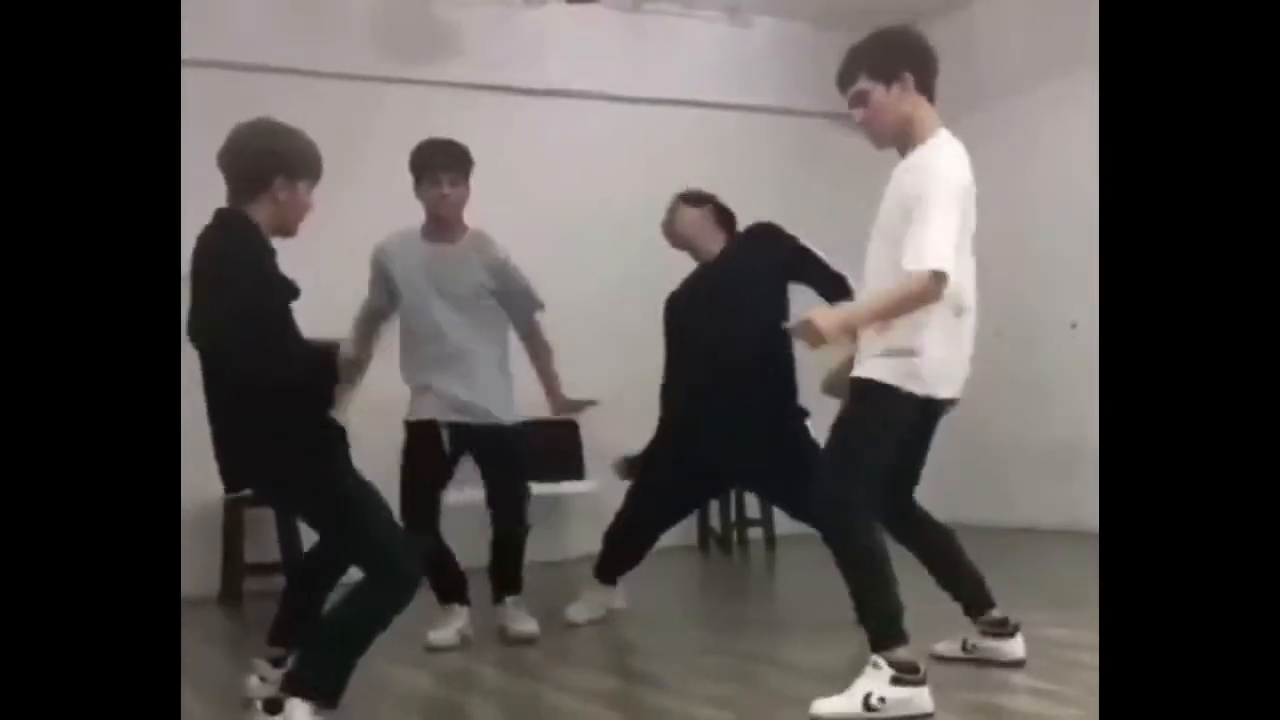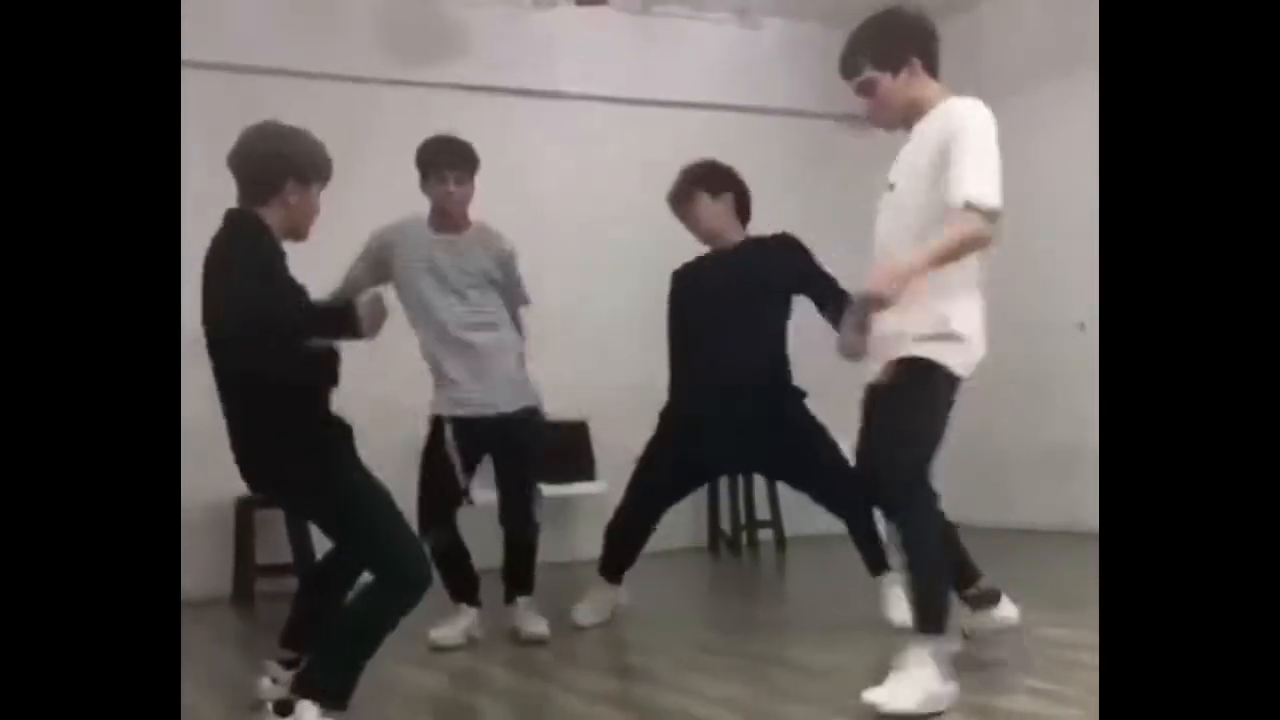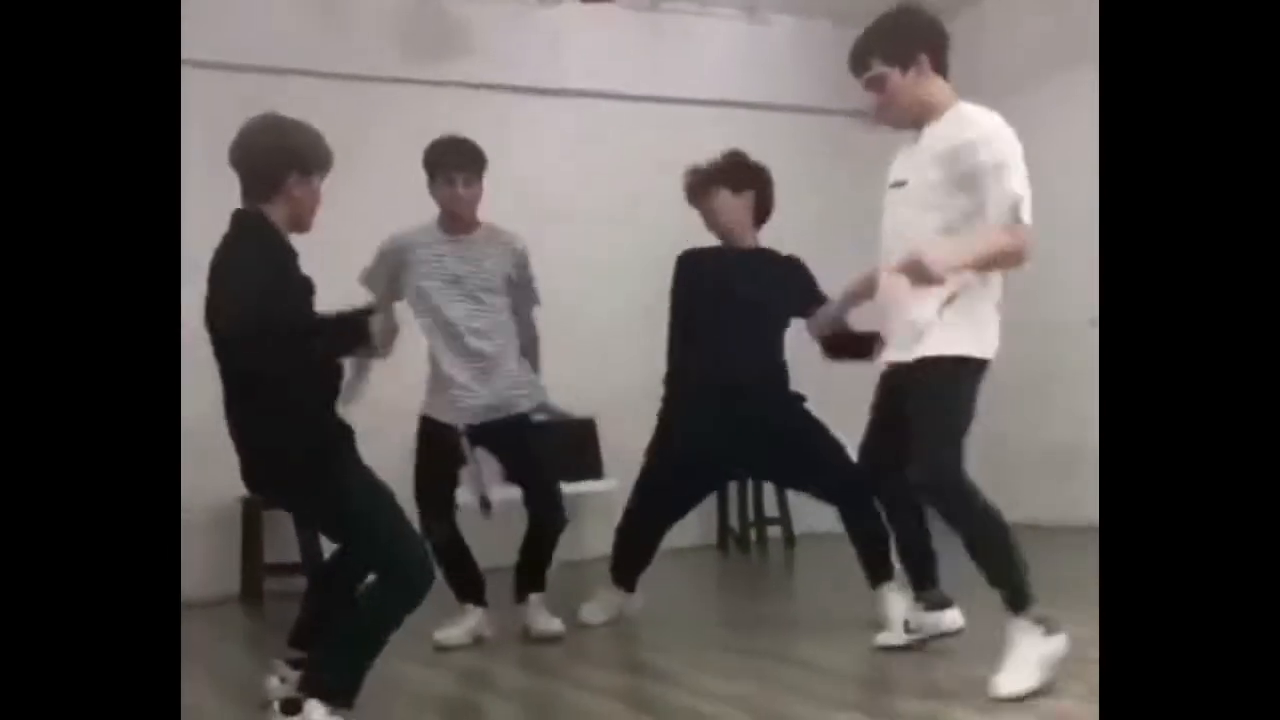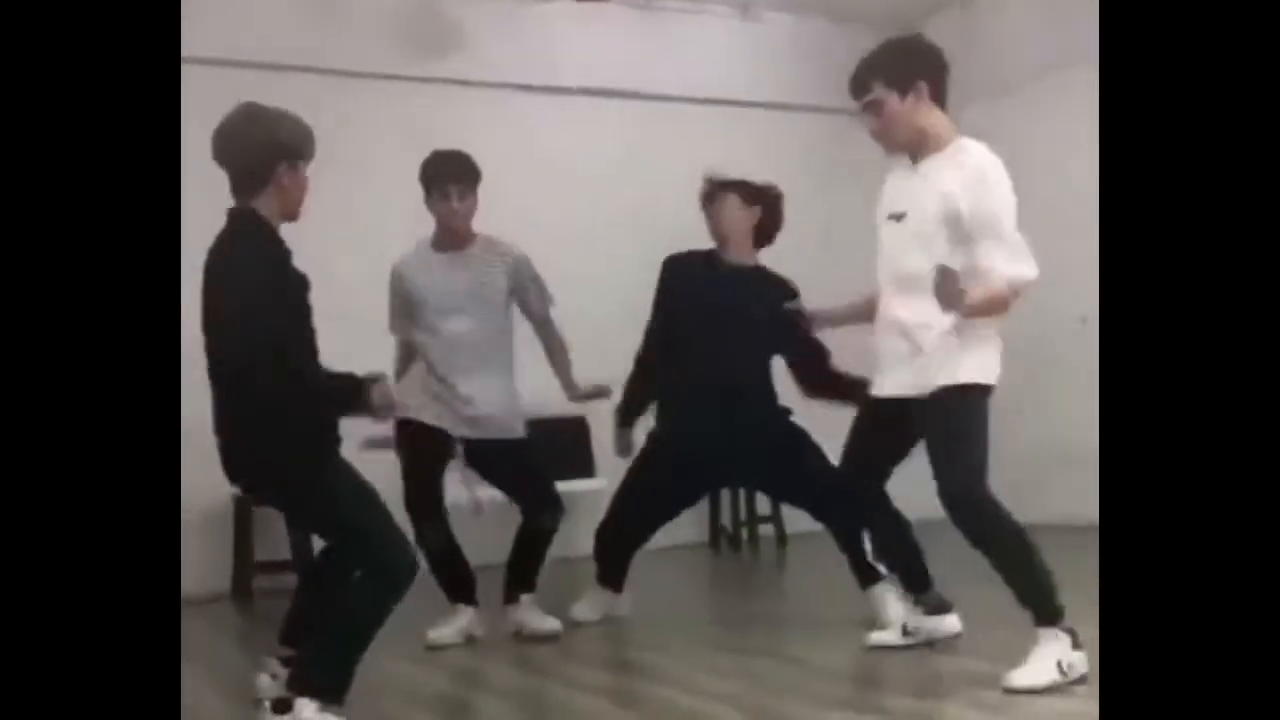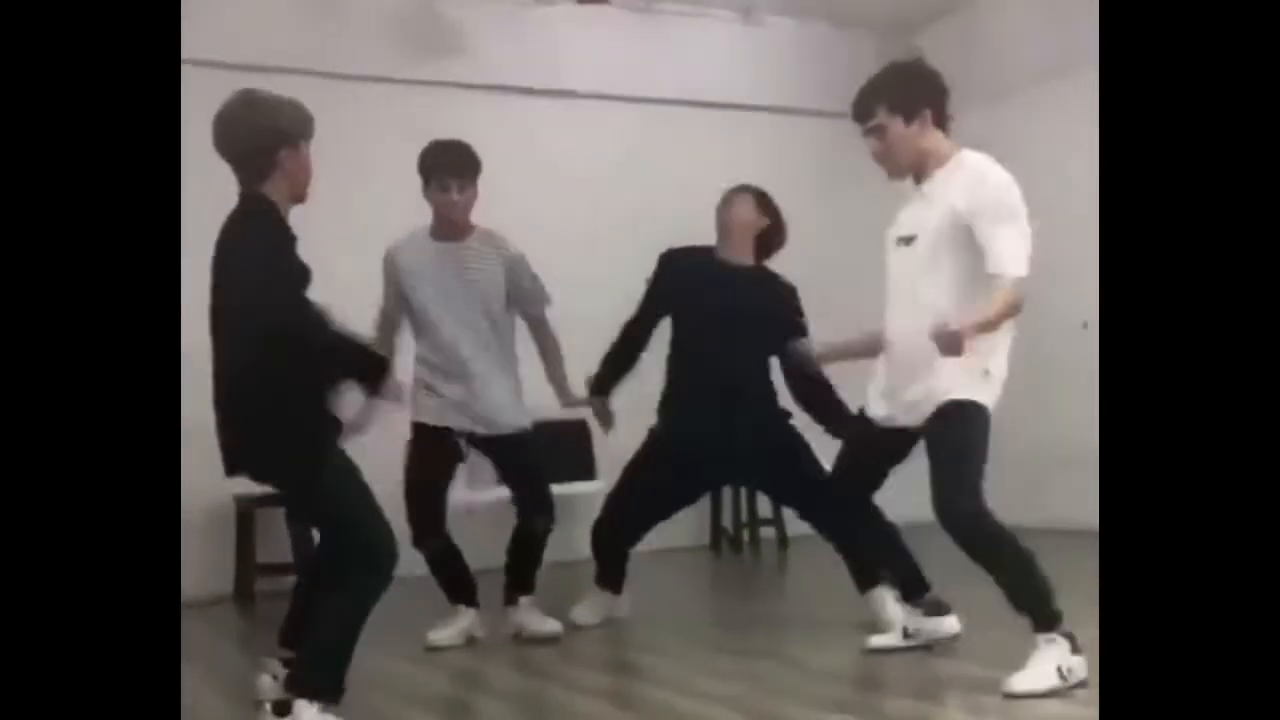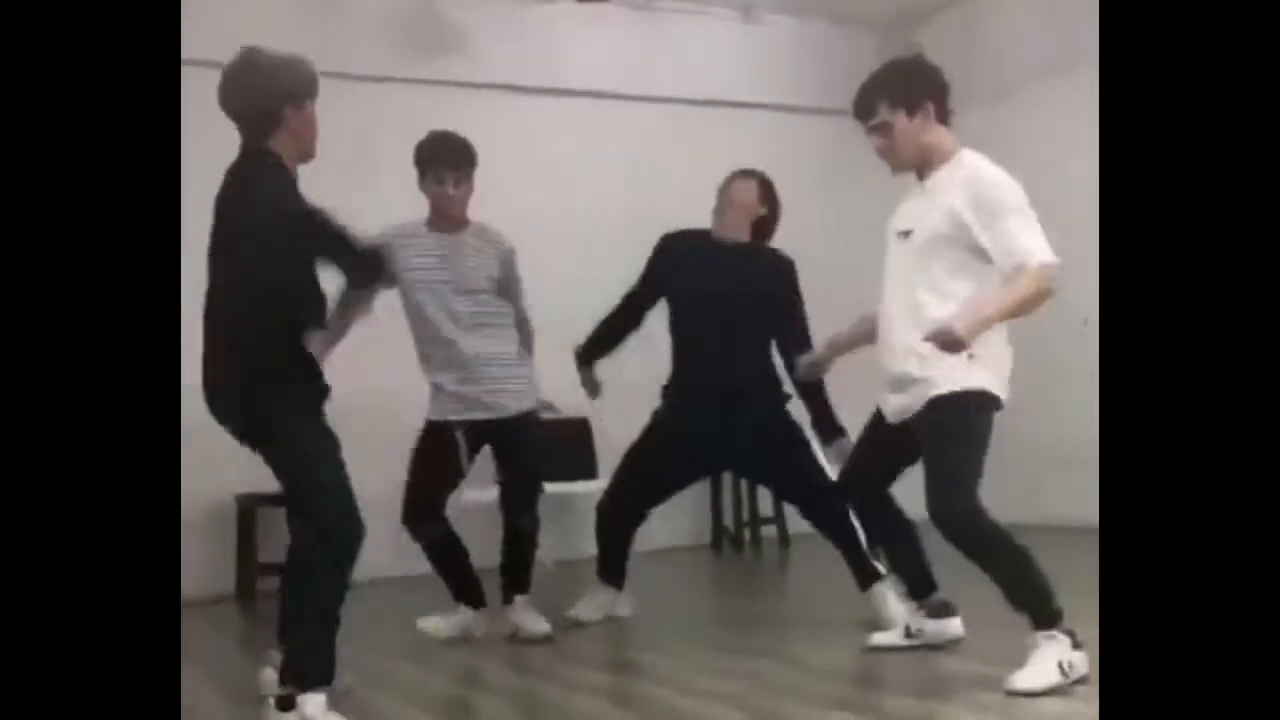
dt=0.1s
person 1, frame 1
left shoulder: (936, 163)
right shoulder: (914, 166)
left elbow: (928, 279)
left wrist: (843, 318)
right wrist: (854, 329)
left hip: (912, 365)
right hip: (892, 363)
left knee: (836, 500)
right knee: (890, 503)
right ankle: (995, 627)
person 1, frame 2
left shoulder: (963, 120)
right shoulder: (916, 141)
left elbow: (980, 223)
left wrist: (907, 268)
right wrist: (870, 313)
left hip: (934, 337)
right hip: (902, 339)
left knee: (900, 479)
right knee: (884, 478)
left ankle: (929, 659)
right ankle: (981, 598)
person 1, frame 3
left shoulder: (978, 133)
right shoulder: (910, 150)
left elbow: (1016, 235)
left wrist: (952, 262)
right wrist: (844, 300)
left hip: (952, 340)
right hip: (907, 343)
left knee: (937, 476)
right knee: (881, 475)
left ankle: (1032, 626)
person 1, frame 4
left shoulder: (974, 173)
right shoulder: (899, 182)
left elbow: (1007, 290)
left wrist: (964, 297)
right wrist: (826, 316)
left hip: (955, 367)
right hip: (898, 370)
left knee: (964, 494)
right knee: (856, 486)
left ankle: (1058, 637)
right ankle: (928, 609)
person 1, frame 5
left shoulder: (981, 181)
right shoulder: (912, 207)
left elbow: (1011, 286)
left wrist: (971, 326)
right wrist: (833, 352)
left hip: (955, 387)
right hip: (896, 390)
left knee: (960, 508)
right knee: (843, 493)
left ankle: (1058, 642)
right ankle: (924, 610)
person 1, frame 6
left shoulder: (981, 182)
right shoulder: (914, 199)
left elbow: (1040, 276)
left wrist: (976, 324)
right wrist: (831, 349)
left hip: (960, 382)
right hip: (906, 384)
left knee: (952, 508)
right knee: (858, 489)
left ankle: (1057, 639)
right ankle: (932, 611)
person 2, frame 1
left shoulder: (228, 248)
right shoulder: (235, 251)
right elbow: (243, 353)
left wrist: (321, 365)
right wrist: (329, 367)
left hip: (278, 438)
right hip: (287, 443)
left knee: (343, 537)
right knee: (395, 567)
left ankle: (278, 663)
person 2, frame 2
left shoulder: (242, 249)
right shoulder: (247, 253)
right elbow: (257, 336)
left wrist: (336, 320)
right wrist: (345, 319)
left hip: (288, 439)
right hip: (293, 445)
left knee: (359, 542)
right knee: (403, 569)
left ankle: (290, 665)
person 2, frame 3
left shoulder: (250, 250)
right shoulder: (257, 255)
right elbow: (265, 337)
left wrist: (347, 331)
right wrist: (358, 329)
left hip: (287, 441)
right hip: (296, 447)
left knee: (365, 544)
right knee: (407, 567)
left ankle: (299, 665)
person 2, frame 4
left shoulder: (242, 249)
right shoulder: (251, 254)
right elbow: (268, 364)
left wrist: (347, 388)
right wrist: (358, 392)
left hip: (275, 439)
right hip: (282, 447)
left knee: (353, 541)
right knee: (390, 563)
left ankle: (290, 663)
person 2, frame 5
left shoulder: (255, 228)
right shoulder: (258, 239)
right elbow: (288, 336)
left wrist: (360, 362)
right wrist: (373, 368)
left hip: (275, 417)
right hip: (280, 423)
left knee: (346, 543)
right knee: (369, 552)
left ankle: (292, 666)
person 2, frame 6
left shoulder: (258, 188)
right shoulder: (263, 191)
left elbow: (314, 234)
right elbow: (281, 281)
left wrist: (364, 265)
right wrist: (368, 268)
left hip: (268, 377)
right hip: (266, 383)
left knee: (320, 521)
right knee: (334, 527)
left ankle: (295, 660)
person 3, frame 1
left shoulder: (492, 255)
right shoulder: (391, 254)
left elbow: (528, 325)
right elbow: (371, 316)
left wrist: (555, 393)
right wrist: (352, 369)
left hip: (491, 410)
right hip: (429, 409)
left knee: (510, 515)
right knee: (418, 520)
left ankle: (508, 599)
right ankle: (455, 606)
person 3, frame 2
left shoulder: (495, 247)
right shoulder: (393, 241)
right elbow: (346, 296)
left wrist: (519, 378)
left hip: (511, 400)
right hip: (455, 403)
left knee: (520, 510)
right knee: (436, 515)
left ankle: (522, 602)
right ankle: (466, 607)
person 3, frame 3
left shoulder: (508, 248)
right shoulder: (405, 247)
right elbow: (372, 303)
left wrist: (530, 381)
left hip: (508, 402)
right hip: (445, 405)
left knee: (547, 505)
right knee: (436, 515)
left ankle: (531, 598)
right ankle: (473, 607)
person 3, frame 4
left shoulder: (509, 260)
right shoulder: (408, 270)
left elbow: (544, 324)
right elbow: (407, 346)
left wrist: (570, 385)
right wrist: (393, 402)
left hip: (493, 418)
right hip: (425, 416)
left knee: (545, 509)
right knee: (426, 520)
left ankle: (520, 600)
right ankle: (462, 606)
person 3, frame 5
left shoulder: (505, 255)
right shoulder: (403, 255)
left elbow: (537, 321)
right elbow: (389, 328)
left wrist: (563, 389)
left hip: (504, 411)
right hip: (434, 410)
left knee: (536, 510)
right knee: (424, 520)
left ankle: (519, 601)
right ankle: (464, 607)
person 3, frame 6
left shoulder: (496, 247)
right shoulder: (394, 244)
right elbow: (354, 299)
left wrist: (525, 379)
left hip: (512, 400)
right hip: (451, 402)
left knee: (521, 508)
right knee: (421, 512)
left ankle: (518, 602)
right ankle: (470, 605)
person 4, frame 1
left shoulder: (763, 247)
right shoulder: (683, 301)
left elbow: (836, 285)
right elbow: (677, 386)
right wrist: (648, 459)
left hip: (770, 425)
right hip: (700, 432)
right knee: (641, 516)
right ankle: (602, 588)
person 4, frame 2
left shoulder: (781, 254)
right shoulder: (689, 280)
left elbow: (840, 306)
right elbow: (685, 365)
right wrist: (678, 430)
left hip: (771, 411)
right hip: (700, 418)
left knee: (851, 494)
right knee: (639, 506)
right ankle: (608, 588)
person 4, frame 3
left shoulder: (786, 272)
right shoulder: (693, 268)
left elbow: (836, 338)
right elbow: (681, 357)
right wrist: (669, 426)
left hip: (774, 418)
right hip: (703, 422)
left knee: (855, 493)
right knee: (644, 516)
left ankle: (894, 597)
right ankle: (618, 590)
person 4, frame 4
left shoulder: (776, 293)
right shoulder: (681, 271)
left elbow: (815, 375)
right elbow: (654, 353)
right wrist: (626, 418)
left hip: (757, 428)
right hip: (686, 434)
left knee: (842, 505)
right knee: (621, 524)
right ankle: (607, 592)
person 4, frame 5
left shoulder: (777, 294)
right shoulder: (680, 267)
left elbow: (804, 377)
right elbow: (638, 330)
left wrist: (855, 426)
right wrist: (601, 387)
left hip: (757, 431)
right hip: (686, 431)
left knee: (835, 511)
right knee: (616, 522)
left ankle: (883, 600)
right ankle: (606, 594)
person 4, frame 6
left shoulder: (773, 271)
right shoulder: (675, 251)
left elbow: (797, 353)
right elbow: (632, 309)
left wrist: (829, 428)
right wrist: (589, 353)
left hip: (757, 416)
right hip: (687, 416)
left knee: (828, 502)
right knee: (616, 508)
left ankle: (884, 596)
right ankle: (609, 591)
